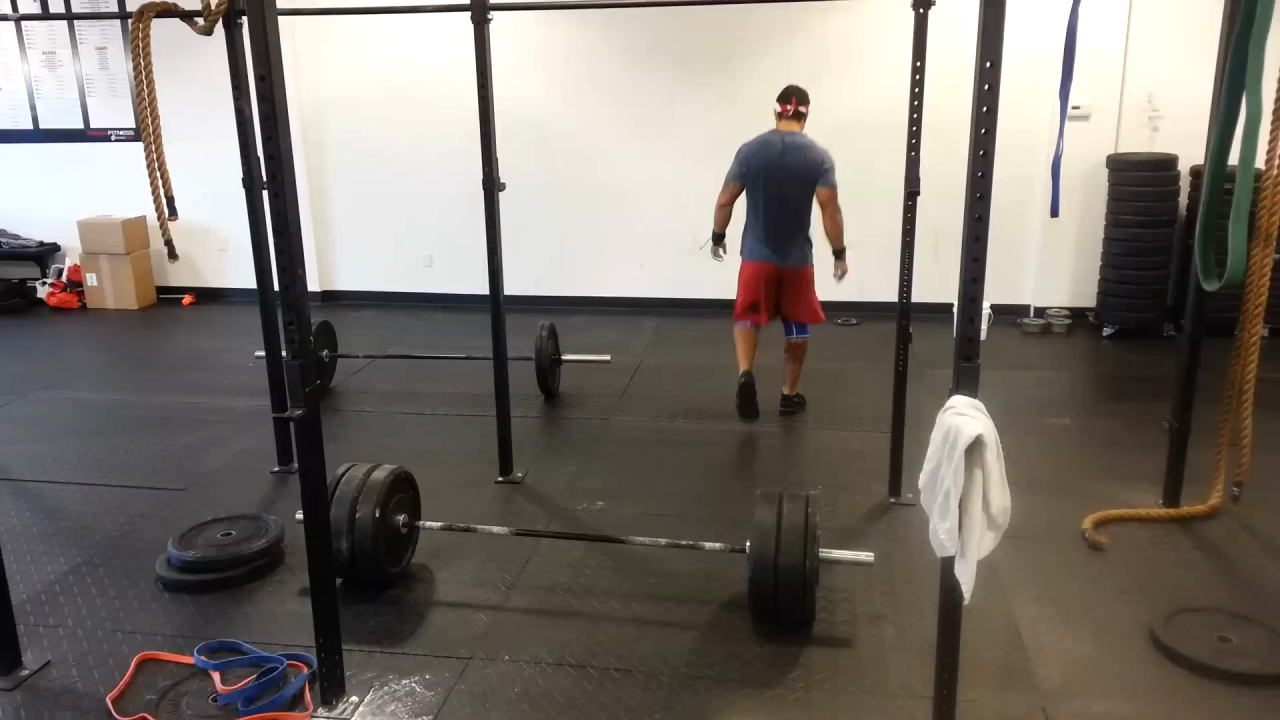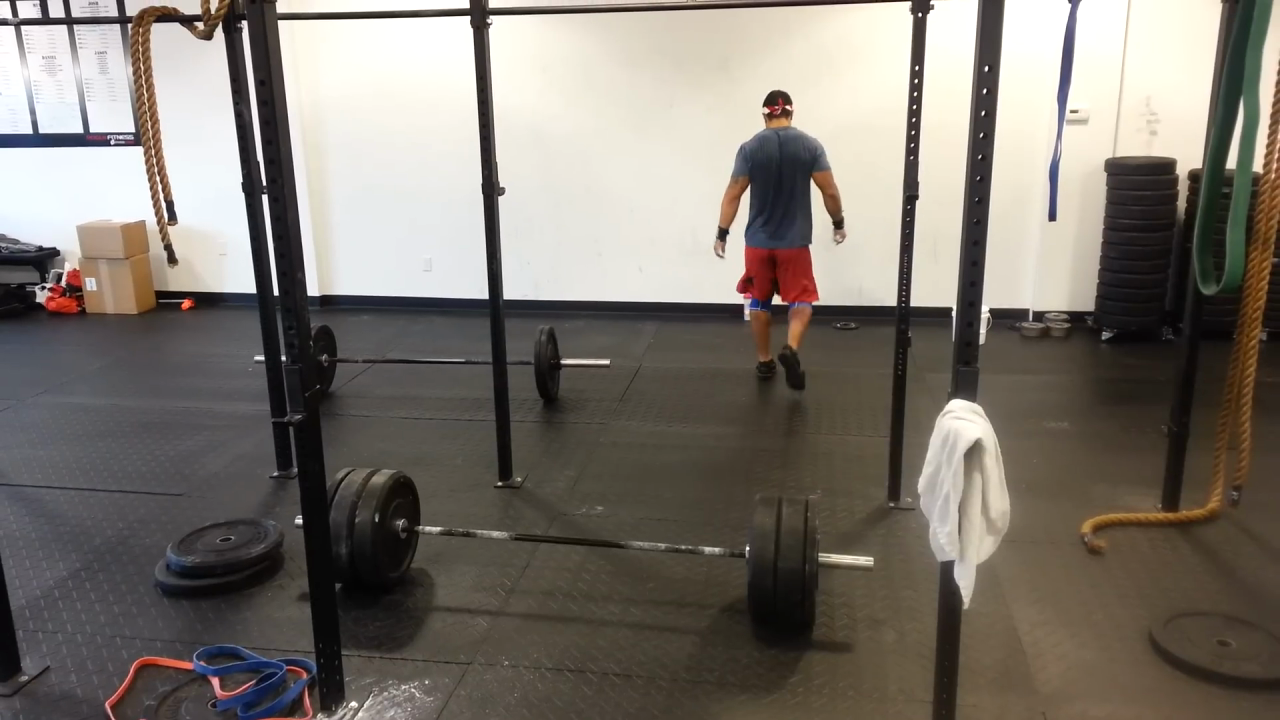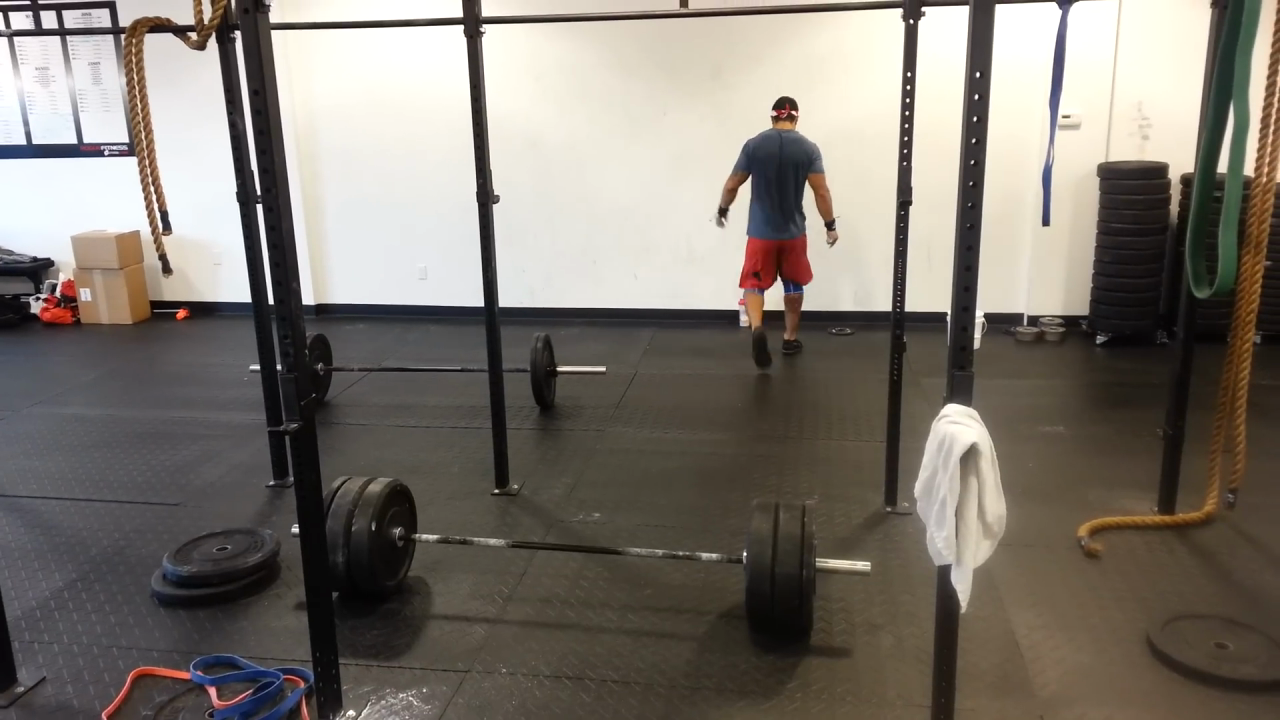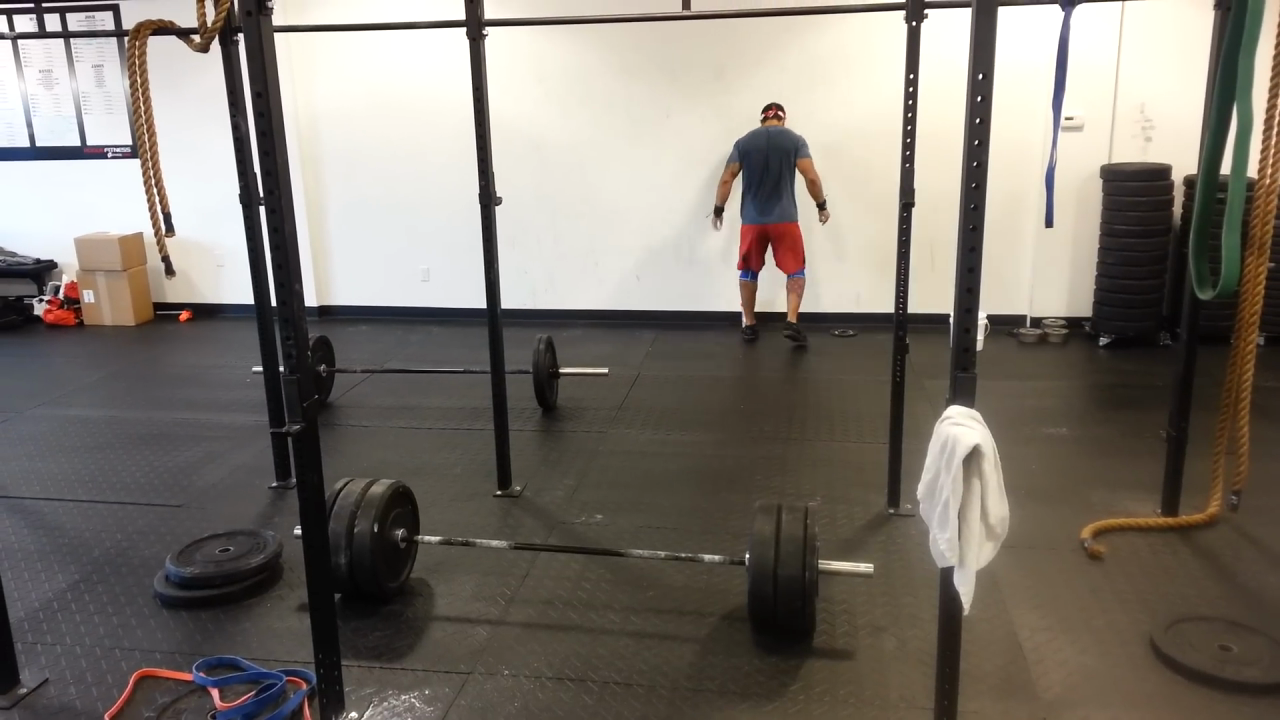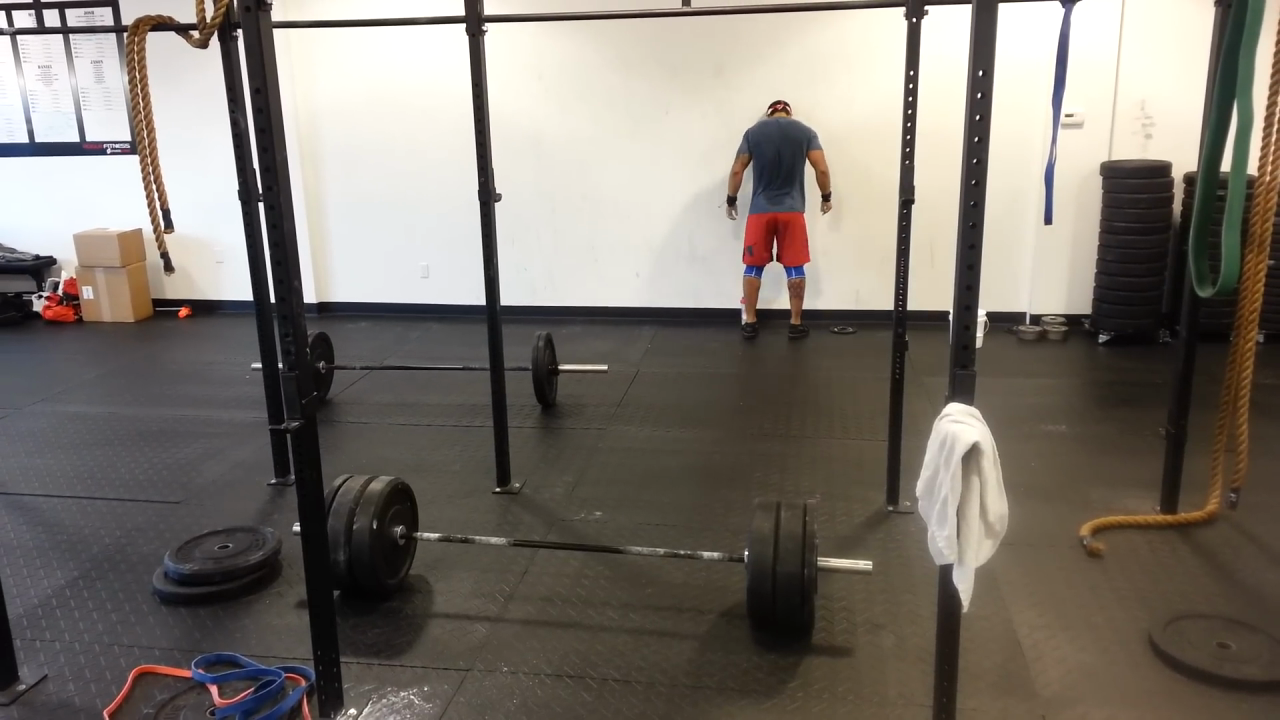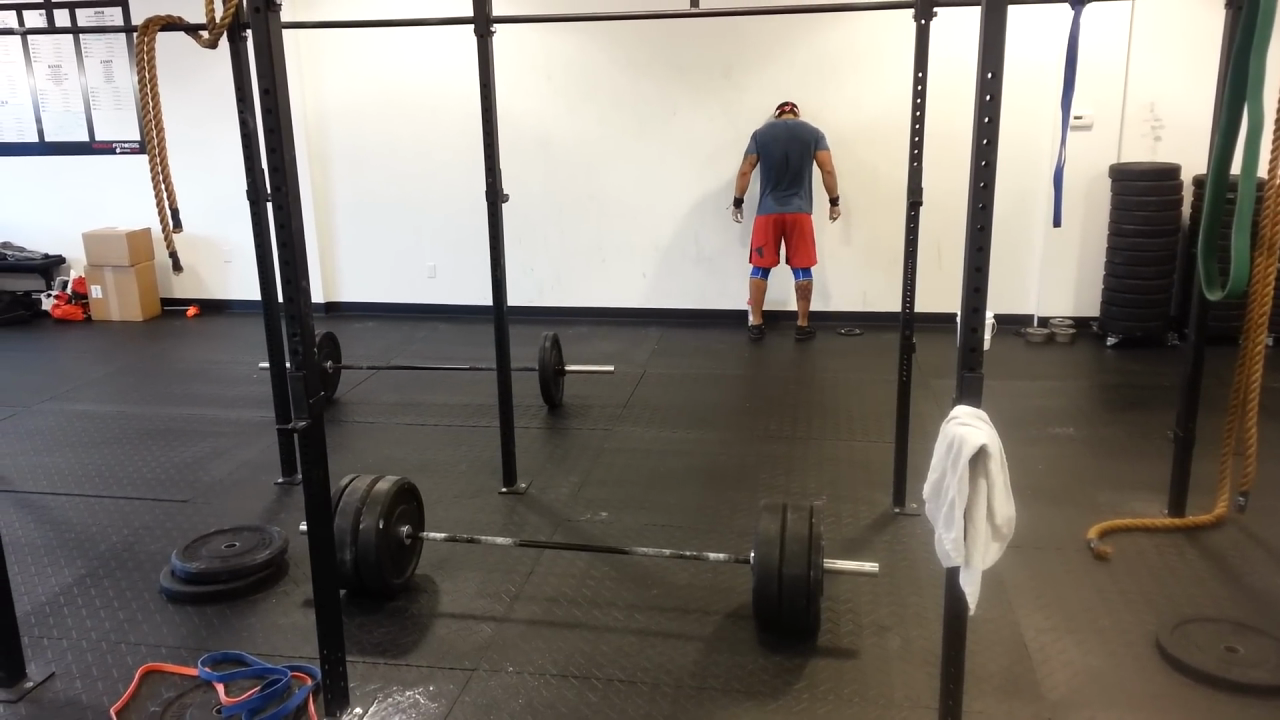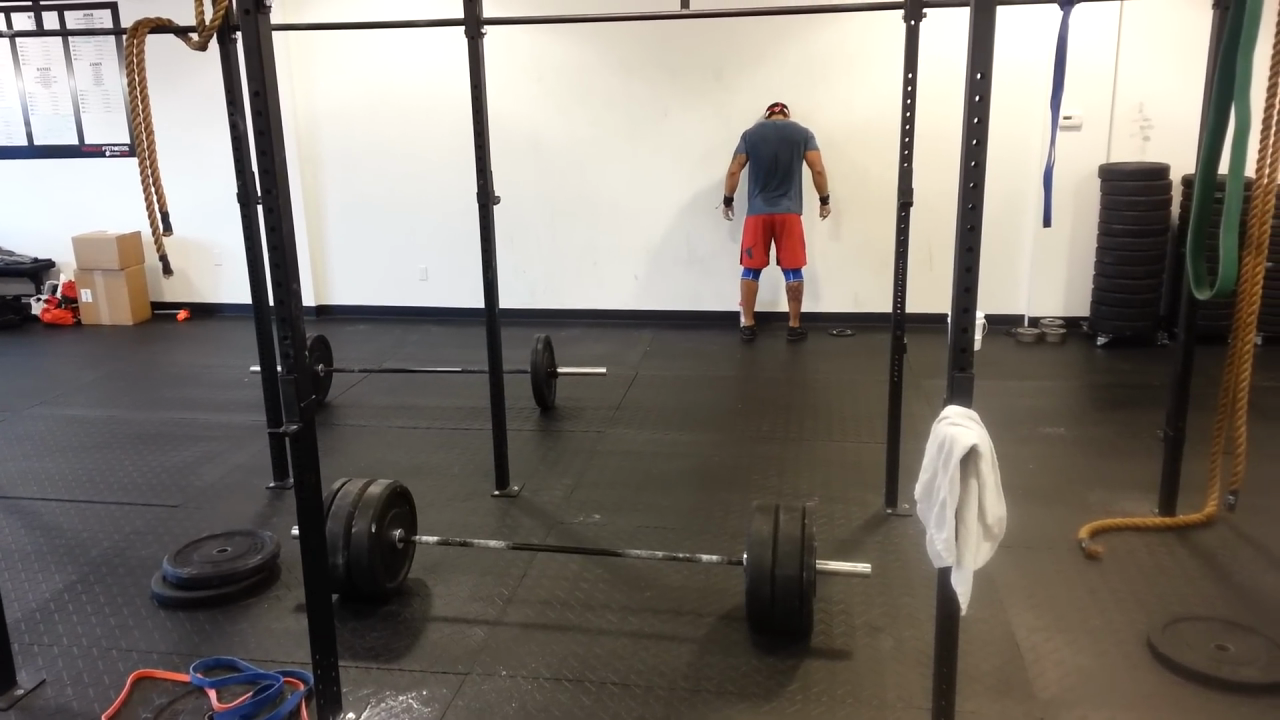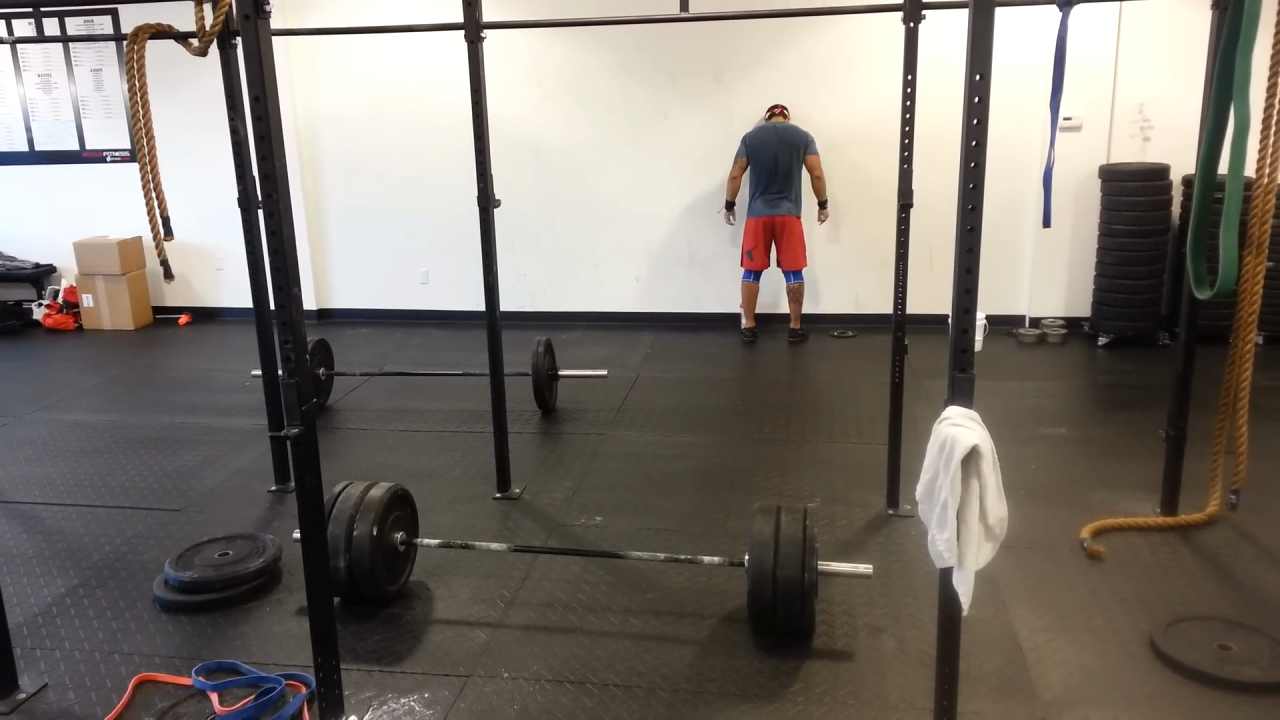
dt=0.5s
person 1, frame 1
left shoulder: (750, 150)
right shoulder: (818, 156)
left elbow: (725, 201)
right elbow: (830, 211)
left wrist: (717, 238)
right wrist: (839, 253)
left hip: (756, 255)
right hip: (797, 258)
left knee: (747, 319)
right knee: (797, 325)
left ankle: (745, 375)
right ankle: (790, 394)
person 1, frame 2
left shoulder: (750, 148)
right shoulder: (810, 145)
left elbow: (733, 194)
right elbow: (830, 191)
left wrist: (722, 234)
right wrist: (838, 223)
left hip: (758, 241)
right hip: (795, 242)
left knee: (759, 300)
right knee: (801, 299)
left ankle: (764, 361)
right ankle: (790, 349)
person 1, frame 3
left shoulder: (753, 145)
right shoulder: (808, 148)
left elbow: (731, 186)
right elbow: (821, 192)
left wrist: (722, 211)
right wrist: (830, 226)
left hip: (760, 232)
right hip: (793, 232)
left knee: (753, 286)
right knee: (794, 284)
left ankle: (757, 329)
right ankle: (790, 338)
person 1, frame 4
left shoulder: (744, 142)
right shoulder: (795, 140)
left elbow: (726, 180)
right elbow: (811, 177)
left wrist: (718, 211)
right wrist: (822, 206)
left hip: (752, 220)
right hip: (785, 219)
left knee: (749, 270)
right knee: (795, 270)
left ankle: (749, 325)
right ankle: (792, 321)
person 1, frame 5
left shoulder: (753, 132)
right shoulder: (805, 132)
left elbow: (737, 170)
right elbow: (822, 169)
left wrist: (731, 201)
right wrist: (826, 197)
left hip: (760, 210)
right hip: (792, 210)
left knee: (753, 265)
right knee: (794, 267)
left ankle: (750, 322)
right ankle: (796, 324)
person 1, frame 6
left shoulder: (761, 133)
right shoulder: (813, 133)
left elbow: (745, 171)
right elbow: (827, 170)
left wrist: (737, 203)
right wrist: (834, 202)
left hip: (767, 211)
right hip: (799, 211)
left knee: (760, 267)
right knee: (802, 268)
left ankle: (756, 324)
right ankle: (802, 325)
person 1, frame 7
left shoulder: (750, 134)
right shoulder: (803, 133)
left elbow: (734, 170)
right elbow: (818, 169)
left wrist: (727, 201)
right wrist: (824, 200)
left hip: (757, 212)
right hip: (788, 212)
left knee: (751, 268)
right knee: (793, 270)
left ankle: (748, 325)
right ankle: (794, 326)
person 1, frame 8
left shoulder: (751, 137)
right shoulder: (802, 137)
left elbow: (735, 175)
right elbow: (816, 174)
left wrist: (729, 206)
right wrist: (822, 205)
left hip: (757, 214)
right hip: (789, 214)
left knee: (751, 270)
right knee: (793, 271)
left ankle: (749, 327)
right ankle: (795, 328)
